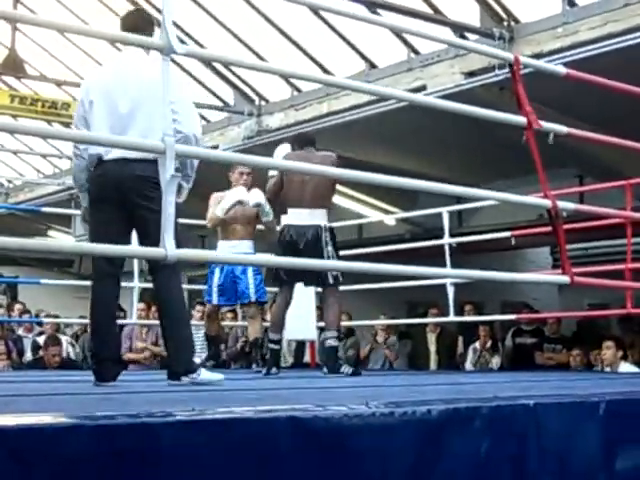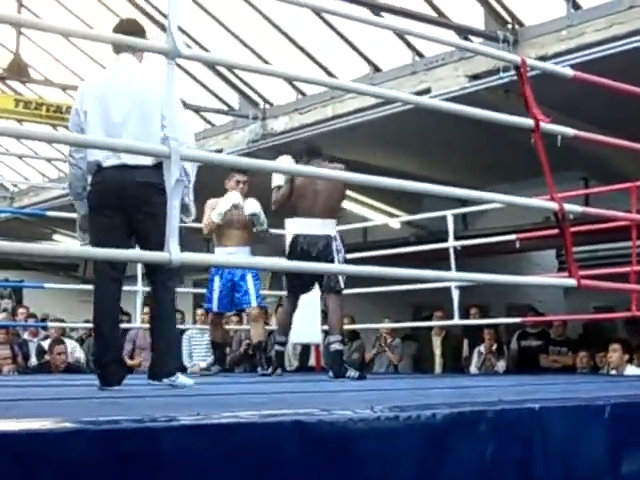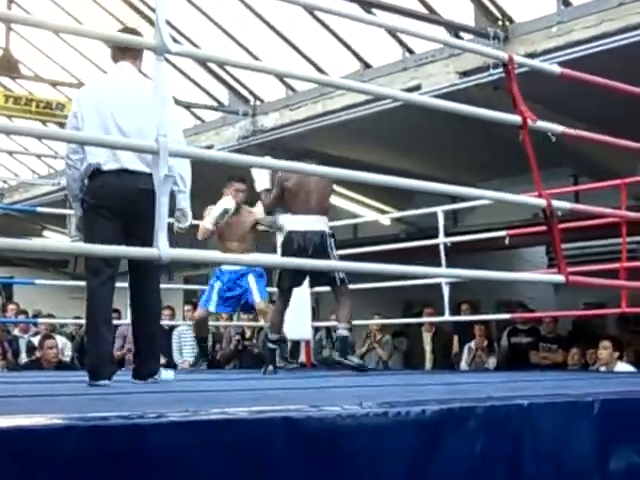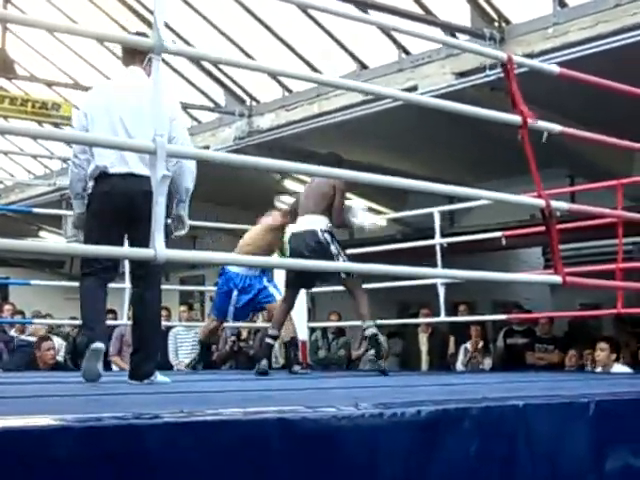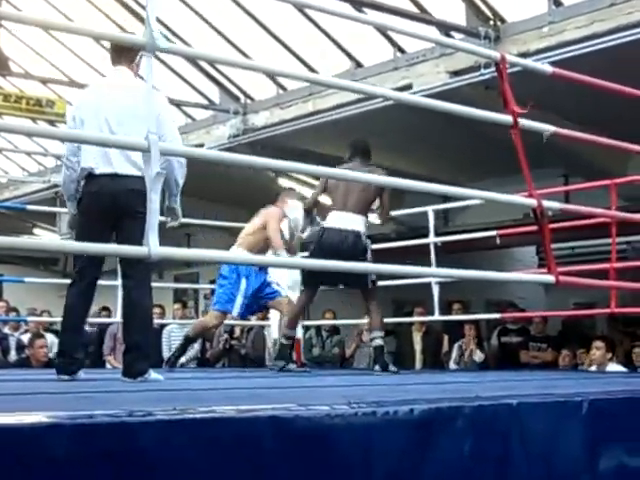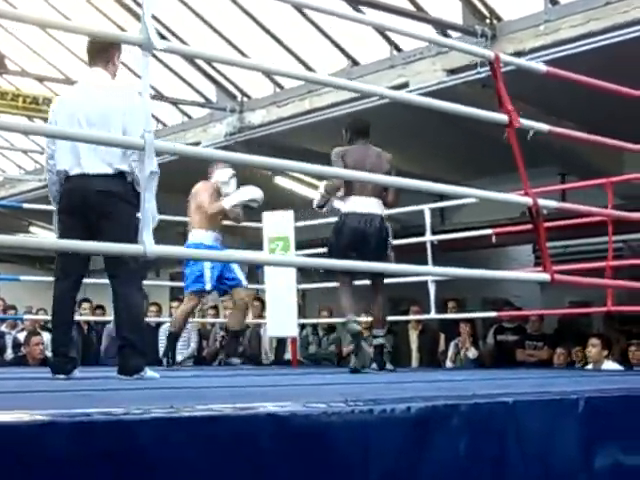
dt=0.3s
person 1, frame 1
left shoulder: (95, 79)
right shoulder: (164, 74)
left elbow: (80, 142)
right elbow: (189, 132)
left wrist: (83, 192)
right wrist: (185, 179)
left hip: (106, 177)
right hip: (148, 174)
left knee: (106, 272)
right knee: (165, 269)
left ankle: (105, 368)
right ankle: (182, 365)
person 1, frame 2
left shoulder: (90, 88)
right shoulder: (158, 84)
left elbow: (76, 152)
right elbow: (181, 141)
left wrist: (81, 203)
right wrist: (186, 193)
left hip: (106, 184)
right hip: (148, 182)
left knee: (108, 277)
right knee: (162, 275)
left ankle: (109, 372)
right ankle: (166, 367)
person 1, frame 3
left shoulder: (87, 94)
right shoulder: (155, 93)
left elbow: (73, 155)
right elbow: (174, 149)
left wrist: (77, 204)
right wrist: (182, 199)
left hip: (102, 188)
right hip: (144, 188)
left knee: (100, 275)
right knee: (145, 278)
left ankle: (100, 366)
right ankle: (147, 367)
person 1, frame 4
left shoulder: (96, 96)
right shoulder: (164, 98)
left elbow: (79, 154)
right elbow: (182, 156)
left wrist: (78, 203)
right wrist: (181, 205)
left hip: (107, 190)
right hip: (148, 192)
left knee: (95, 271)
right knee: (147, 278)
left ankle: (95, 339)
right ankle: (144, 368)
person 1, frame 5
left shoulder: (86, 97)
right shoulder: (151, 97)
left elbow: (71, 156)
right elbow: (173, 153)
left wrist: (72, 204)
right wrist: (173, 198)
left hip: (96, 189)
right hip: (136, 190)
left knee: (83, 276)
right knee: (137, 278)
left ankle: (68, 362)
right ankle: (137, 366)
person 1, frame 6
left shoulder: (64, 99)
right shoulder: (126, 96)
left elbow: (52, 158)
right elbow: (141, 152)
left wrist: (57, 201)
right wrist: (149, 200)
left hip: (74, 190)
right hip: (113, 190)
left knee: (68, 276)
right knee: (125, 277)
left ankle: (62, 362)
right ankle: (132, 363)
person 2, frame 1
left shoulder: (286, 159)
right shoulder: (331, 159)
left elbow: (271, 196)
left wrist: (274, 171)
left hip: (290, 230)
right hip: (317, 230)
left knee: (284, 295)
right knee: (331, 292)
left ankle: (273, 360)
right ankle: (331, 359)
person 2, frame 2
left shoulder: (296, 173)
right shoulder: (339, 170)
left elbow: (276, 204)
left wrist: (278, 180)
left hip: (300, 239)
right hip: (327, 239)
left knee: (290, 299)
right knee: (333, 297)
left ankle: (278, 359)
right ankle: (336, 362)
person 2, frame 3
left shoulder: (285, 175)
right shoulder: (328, 175)
left elbow: (268, 206)
left wrist: (263, 185)
left hip: (294, 236)
right hip: (321, 235)
left knee: (282, 297)
right knee: (342, 292)
left ankle: (271, 359)
right ankle: (343, 347)
person 2, frame 4
left shoulder: (310, 184)
right shoulder: (339, 181)
right elbow: (337, 220)
right wrist: (352, 220)
left hip: (296, 238)
right hip: (317, 235)
left knee: (288, 298)
right knee: (355, 287)
left ankle: (264, 357)
right ankle: (375, 344)
person 2, frame 5
right shoulder: (379, 175)
left elbow: (311, 203)
right elbow: (384, 216)
left hip: (328, 233)
right hip: (355, 237)
left knee: (306, 295)
right knee: (370, 297)
left ankle: (282, 354)
right ankle: (380, 358)
person 2, frame 6
left shoulder: (341, 153)
right shoulder: (386, 158)
left elbow: (336, 184)
right elbow: (390, 200)
left wrist: (323, 197)
left hip: (350, 220)
right hip: (377, 222)
left knee: (344, 283)
right knee: (377, 287)
left ankle: (357, 342)
right ankle: (379, 356)
person 3, frame 1
left shoulder: (257, 199)
right shoulder: (218, 197)
left elbow: (271, 226)
right elbow: (210, 222)
left wrist: (263, 206)
right wrist: (228, 203)
left hip: (247, 257)
right hip: (222, 257)
left knee: (253, 310)
right knee: (212, 309)
left ankle: (257, 359)
person 3, frame 2
left shoulder: (252, 205)
right shoulder: (213, 203)
left elbow: (263, 230)
right elbow: (207, 230)
left wrist: (257, 215)
right wrist: (223, 209)
right hip: (221, 264)
left knee: (255, 313)
right knee: (215, 316)
left ankle: (262, 362)
right ankle: (219, 362)
person 3, frame 3
left shoulder: (251, 213)
right shoulder: (213, 210)
left elbow: (274, 225)
right elbow: (201, 236)
right wrist: (216, 215)
left hip: (249, 271)
right hip: (225, 272)
left knee: (263, 309)
right knee: (200, 316)
person 3, frame 4
left shoulder: (281, 228)
right shoulder: (273, 221)
left hip: (258, 274)
right hip: (235, 274)
left knee: (278, 308)
right knee: (215, 322)
left ankle: (295, 362)
person 3, frame 5
left shoulder: (283, 221)
right shoulder: (275, 212)
left elbow: (291, 250)
right elbow: (276, 243)
left wrist: (294, 231)
left hip: (256, 269)
right hip: (238, 267)
left knee: (287, 305)
right knee: (215, 319)
right ankle: (178, 352)
person 3, frame 6
left shoulder: (218, 195)
right shoulder: (203, 188)
left elbow: (238, 218)
right elbow: (210, 209)
left wrist: (233, 194)
right wrist: (237, 198)
left hip: (217, 249)
right hip: (200, 247)
left knee: (243, 297)
right knee: (192, 300)
left ankle: (230, 351)
right ankle: (169, 353)
